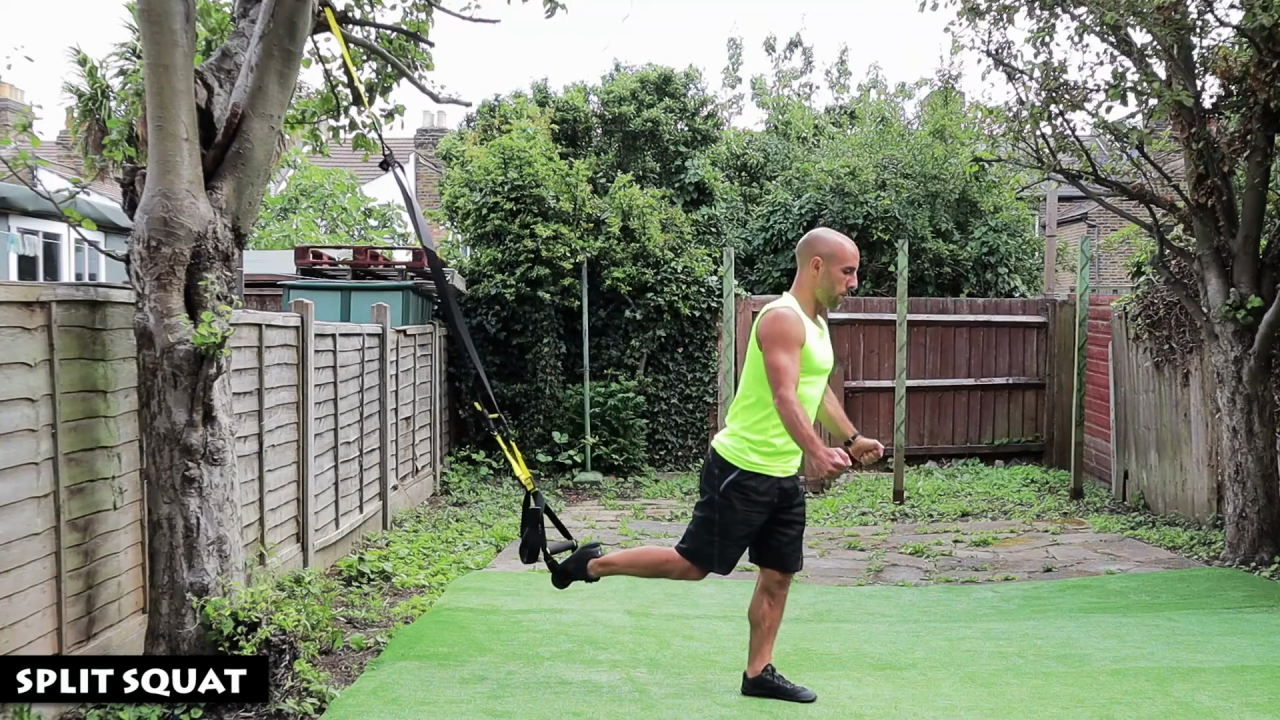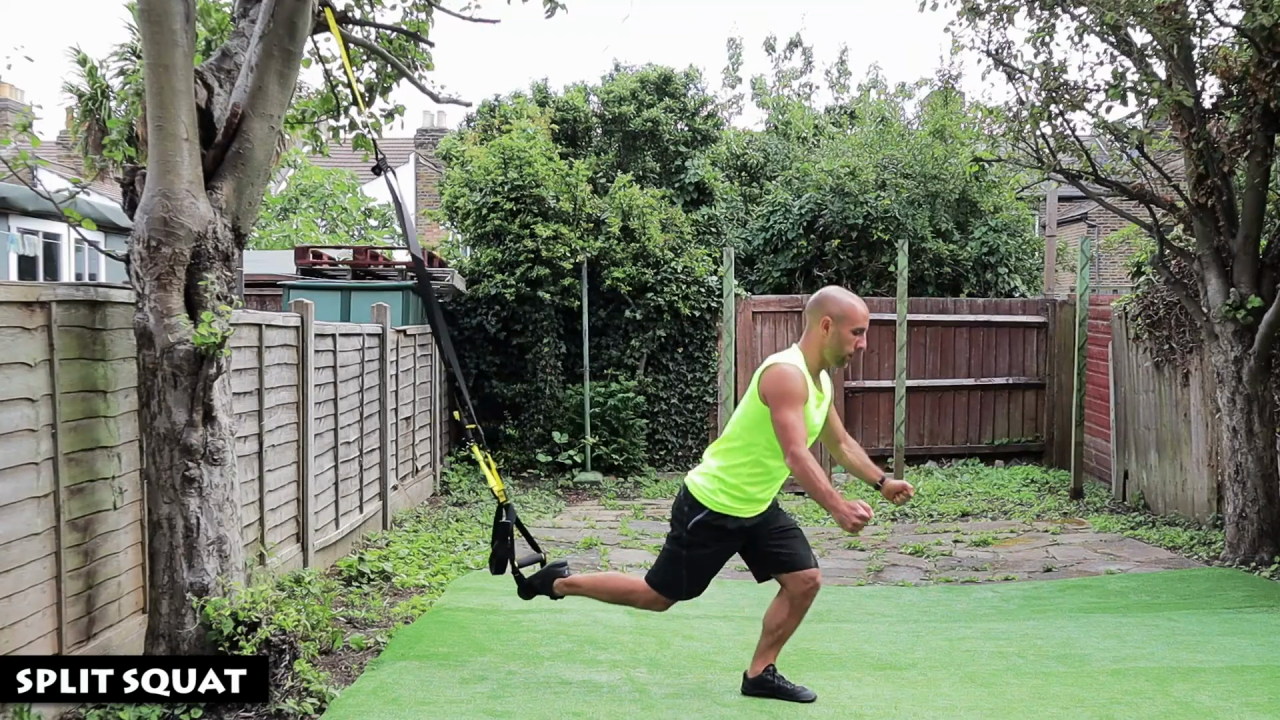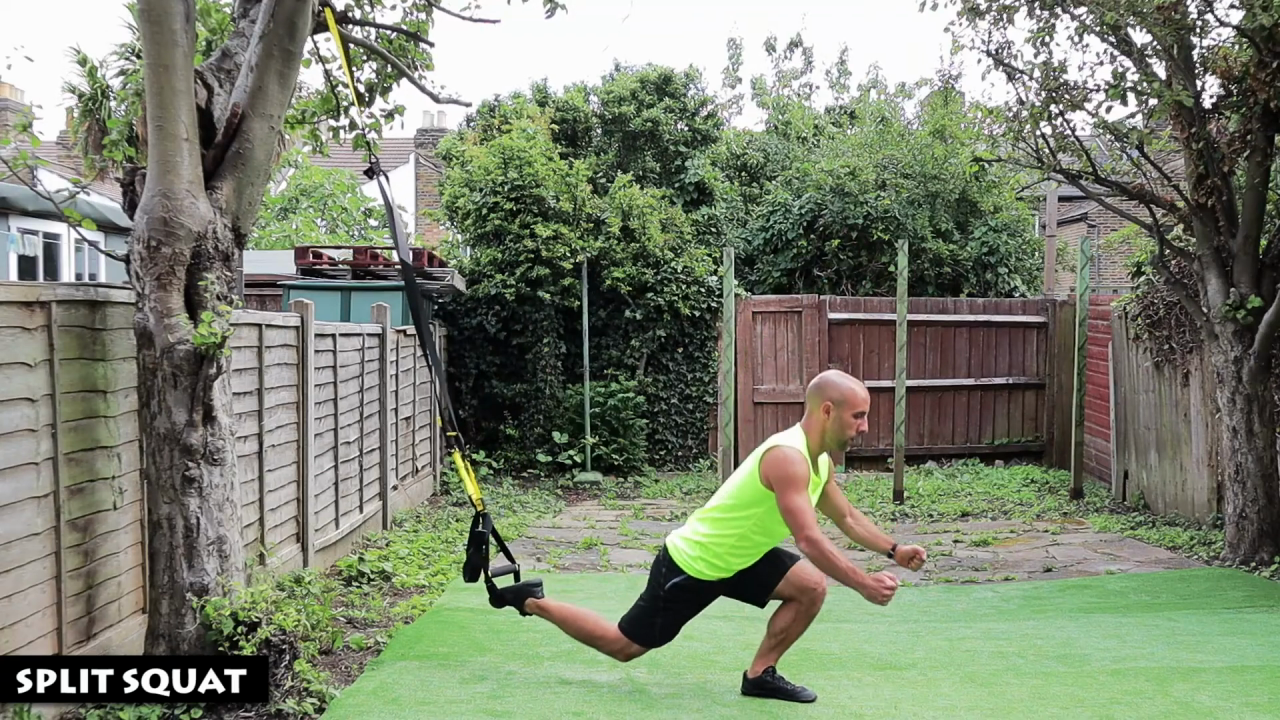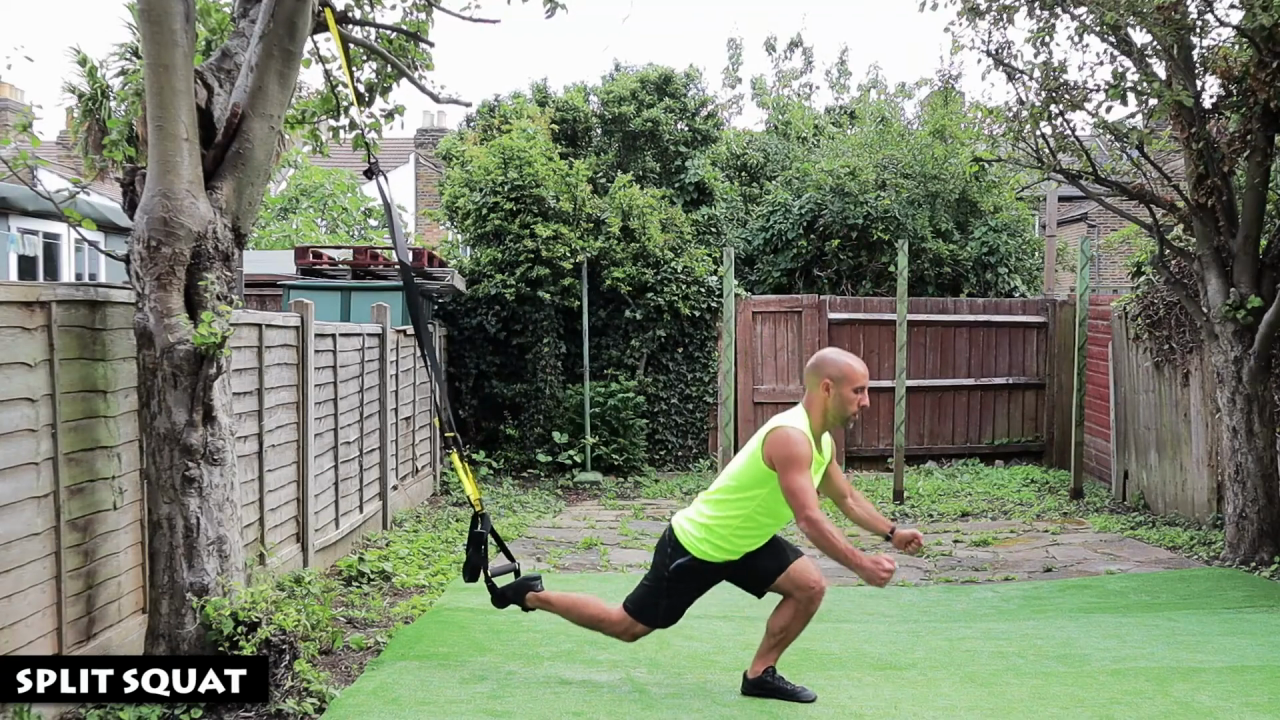
dt=0.5s
person 1, frame 1
left shoulder: (815, 324)
right shoulder: (782, 318)
left elbow: (821, 393)
right elbow: (784, 397)
left wrist: (853, 438)
right wrist: (817, 451)
left hip: (781, 475)
right hip: (742, 470)
left knee: (778, 577)
right knee: (690, 564)
left ankle: (759, 674)
right ankle: (591, 564)
person 1, frame 2
left shoulder: (821, 381)
right shoulder: (786, 375)
left elbow: (841, 443)
right elbow: (797, 455)
left wrist: (883, 483)
right wrist: (840, 509)
left hip: (754, 506)
right hip: (712, 506)
left knee: (805, 581)
right knee: (655, 595)
left ankle: (759, 673)
right ankle: (559, 581)
person 1, frame 3
left shoulder: (818, 460)
right shoulder: (787, 458)
left elbow: (847, 517)
right elbow: (808, 539)
left wrist: (894, 550)
right wrist: (864, 584)
left hip: (732, 560)
right hip: (692, 566)
left knee: (810, 589)
right knee: (624, 646)
left ankle: (759, 674)
right ankle: (533, 601)
person 1, frame 4
left shoulder: (820, 439)
right shoulder: (791, 436)
left elbow: (846, 497)
right elbow: (808, 517)
left wrist: (890, 532)
right wrist: (861, 565)
left hip: (742, 542)
right hip: (697, 547)
left knee: (809, 586)
right knee: (628, 626)
left ankle: (760, 675)
right ankle: (535, 595)
